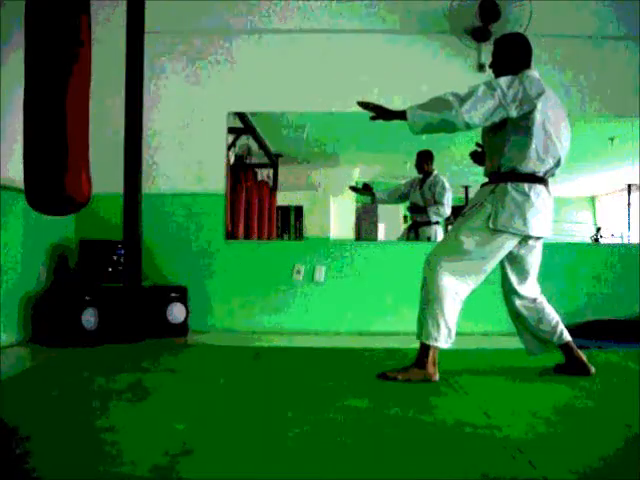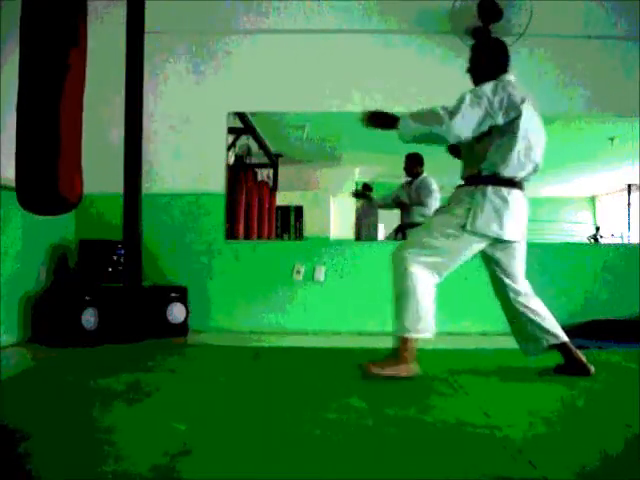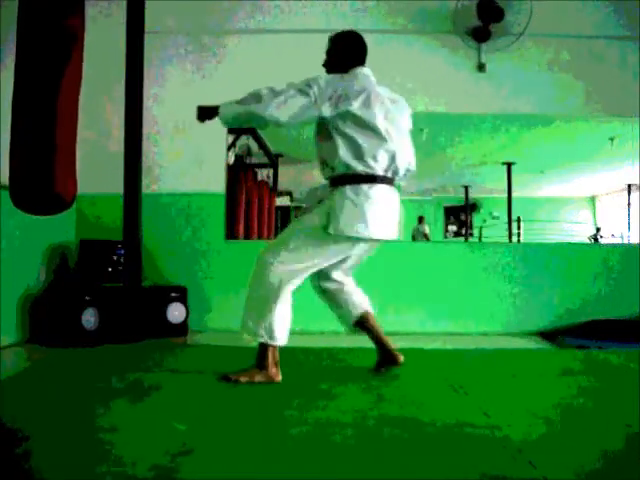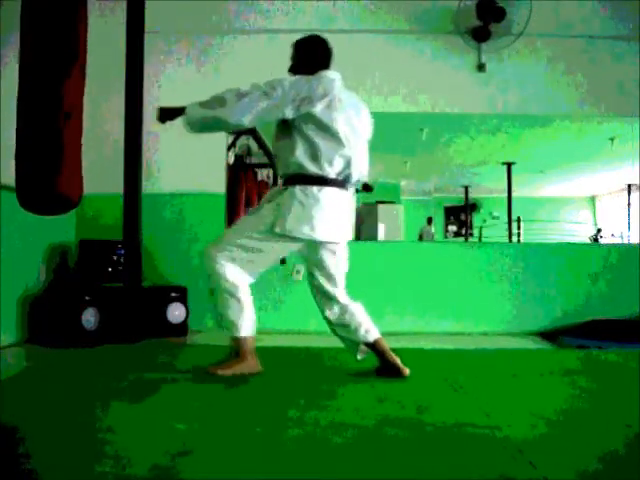
dt=0.5s
person 1, frame 1
left shoulder: (518, 86)
right shoulder: (550, 100)
left elbow: (460, 109)
left wrist: (398, 114)
right wrist: (494, 159)
left hip: (510, 199)
right hip: (535, 201)
left knee: (443, 266)
right knee: (522, 290)
left ankle: (425, 363)
right ankle: (575, 357)
person 1, frame 2
left shoulder: (496, 92)
right shoulder: (521, 104)
left elbow: (450, 123)
left wrist: (394, 123)
right wrist: (469, 154)
left hip: (485, 200)
right hip: (509, 203)
left knee: (411, 258)
right knee: (514, 289)
left ankle: (405, 355)
right ankle: (573, 358)
person 1, frame 3
left shoulder: (337, 87)
right shoulder: (395, 101)
left elbow: (274, 104)
right elbow: (407, 164)
left wrist: (219, 110)
left hip: (351, 201)
right hip: (383, 201)
left knee: (275, 267)
right knee: (328, 274)
left ankle: (267, 365)
right ankle: (386, 348)
person 1, frame 4
left shoulder: (303, 88)
right shoulder: (357, 105)
left elbow: (240, 106)
right elbow: (359, 172)
left wrist: (182, 112)
left hip: (302, 201)
right hip: (338, 205)
left knee: (224, 256)
right knee: (332, 294)
left ankle: (244, 353)
right ankle: (391, 362)
